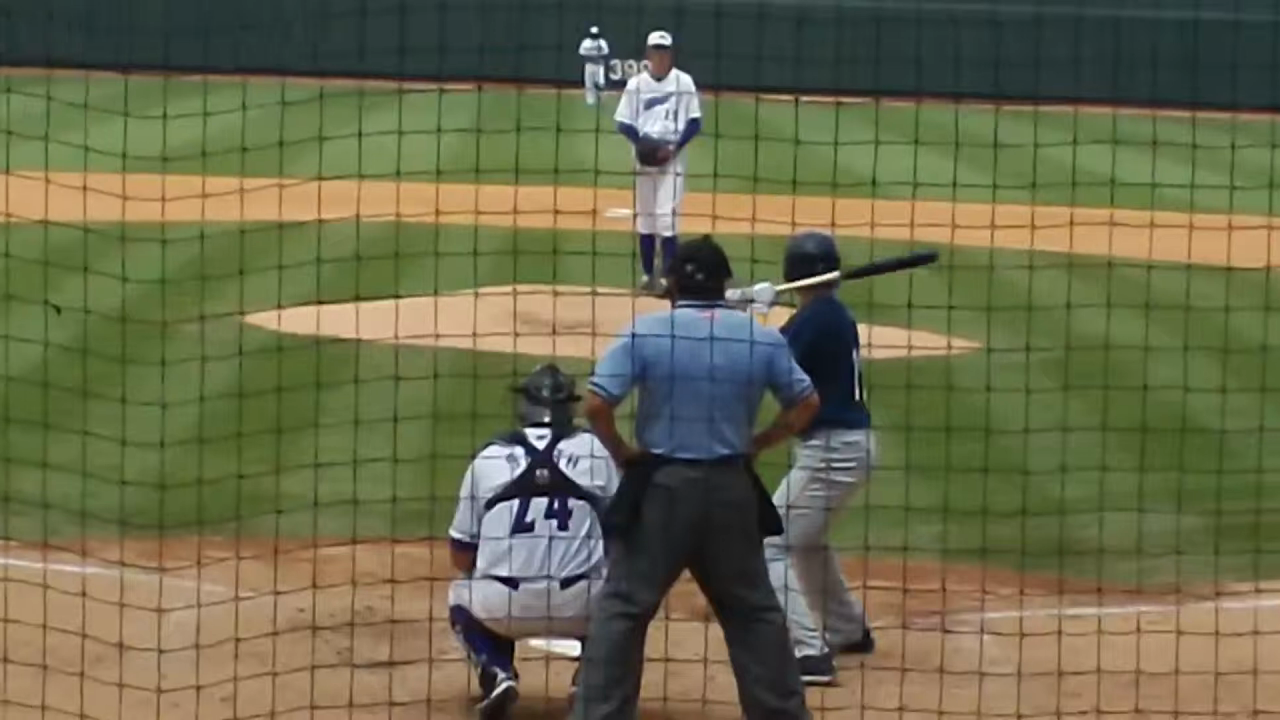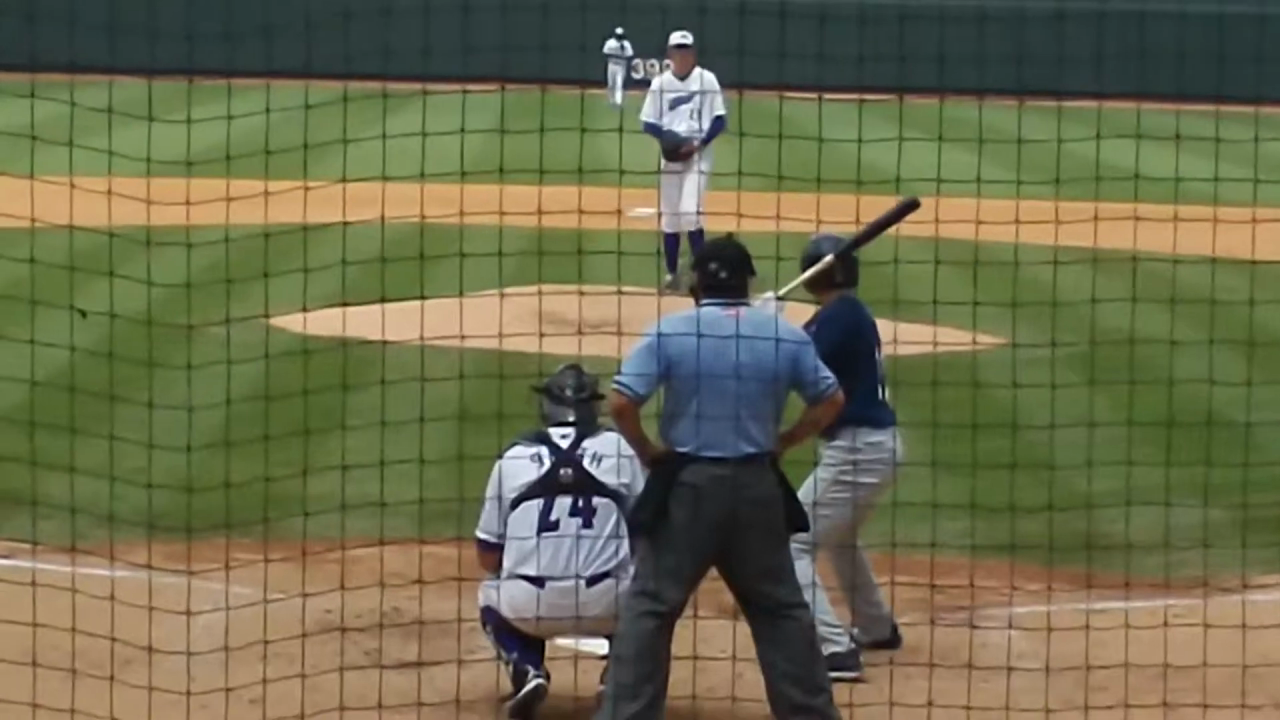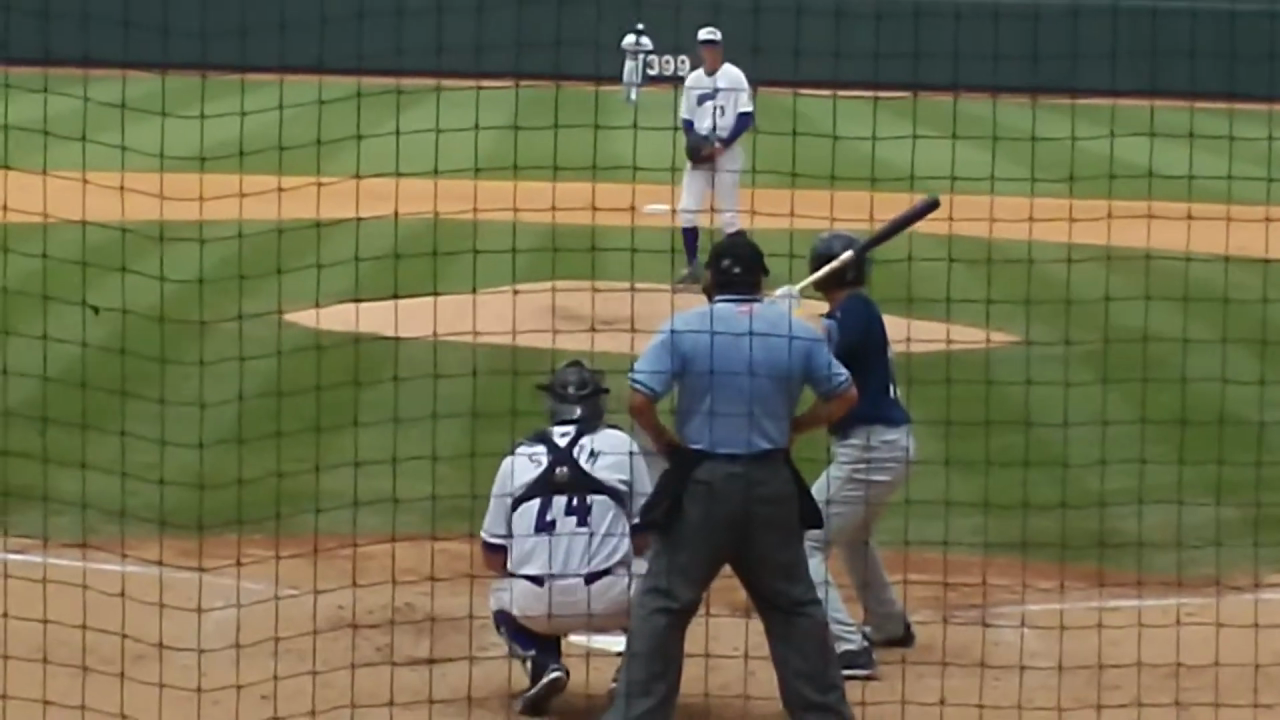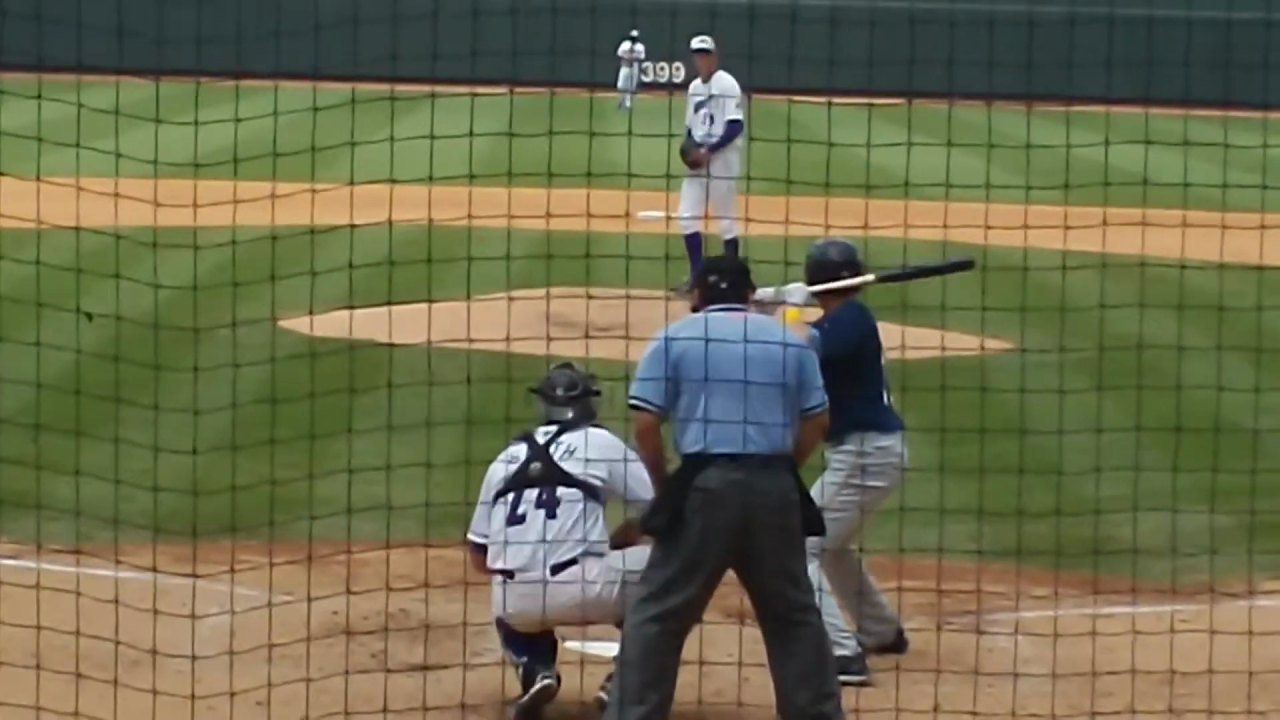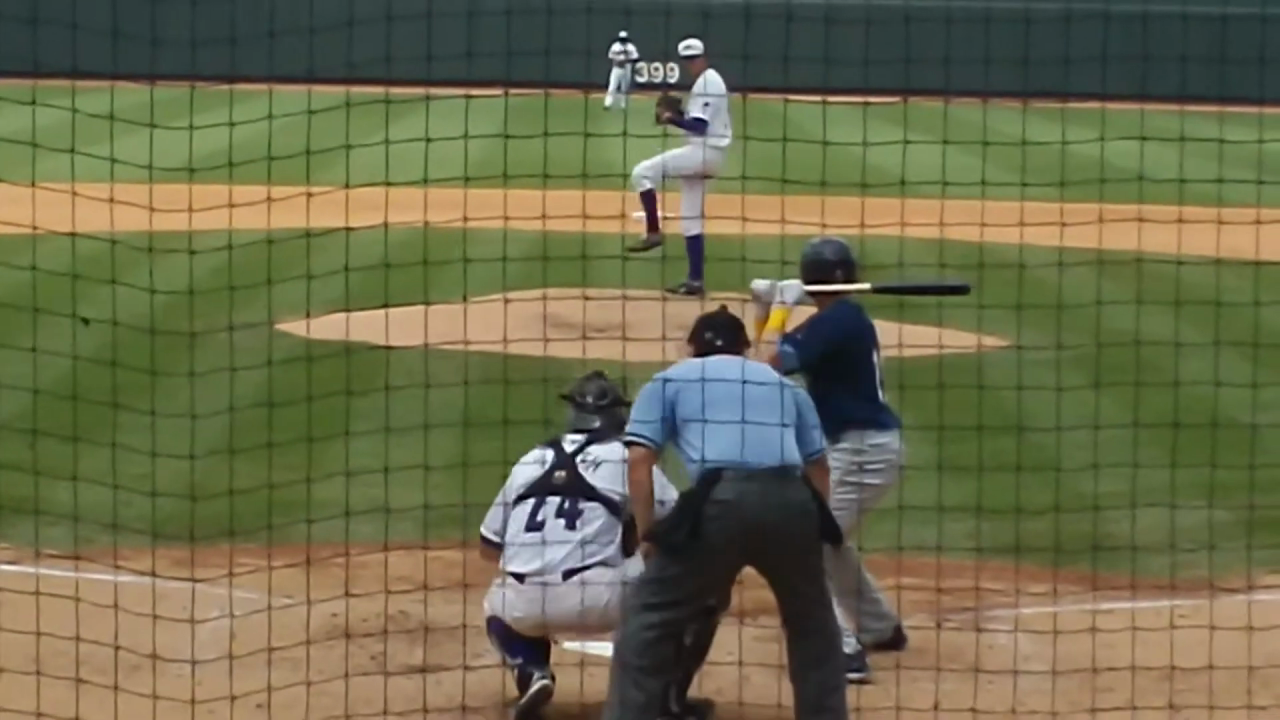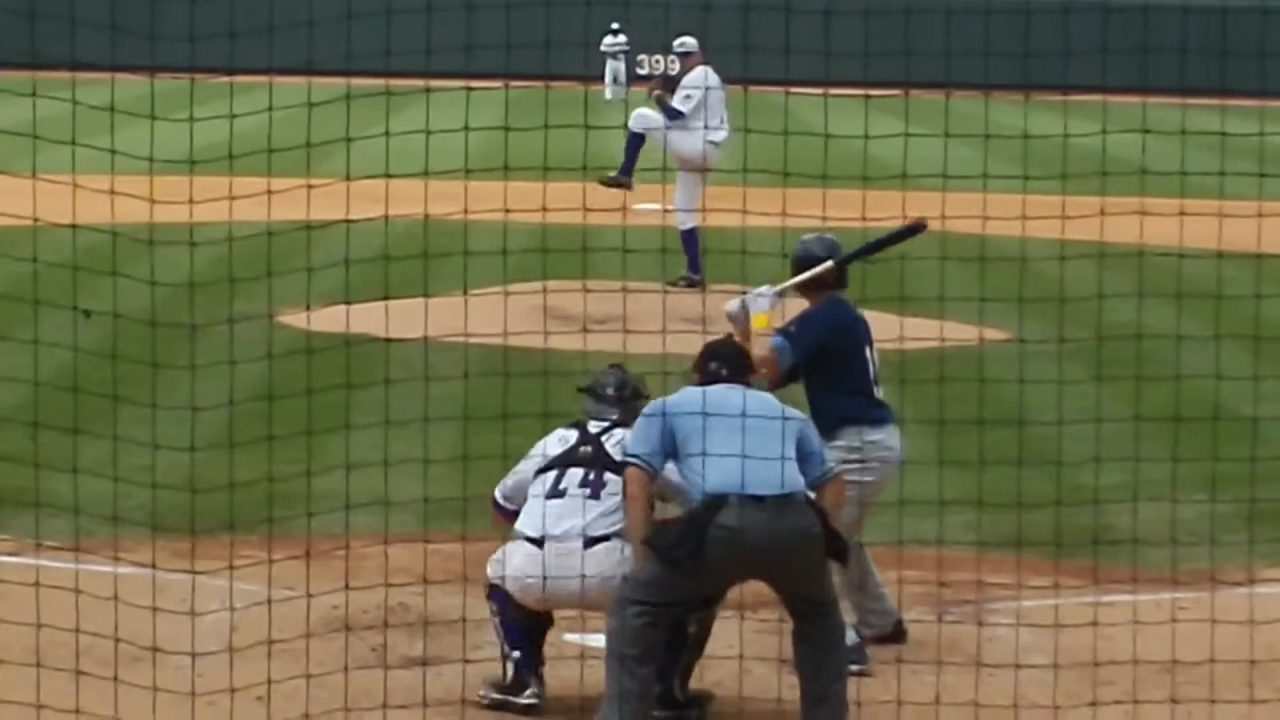
dt=0.4s
person 1, frame 1
left shoulder: (644, 333)
right shoulder: (762, 338)
left elbow: (595, 404)
right elbow: (806, 404)
left wrist: (622, 453)
right wrist: (756, 443)
left hip: (662, 485)
right hip: (731, 487)
left knee: (622, 607)
right knee: (755, 609)
person 1, frame 2
left shoulder: (669, 332)
right shoulder: (787, 335)
left elbow: (620, 403)
right elbow: (831, 400)
left wrist: (647, 451)
right wrist: (782, 442)
left hip: (688, 484)
right hip: (757, 485)
left knee: (649, 605)
right knee: (782, 606)
person 1, frame 3
left shoulder: (683, 328)
right shoulder: (801, 332)
left elbow: (638, 400)
right elbow: (844, 396)
left wrist: (666, 442)
left hip: (702, 481)
right hip: (771, 482)
left knee: (662, 602)
right knee: (795, 603)
person 1, frame 4
left shoulder: (674, 338)
right shoulder: (792, 342)
left elbow: (645, 422)
right elbow: (816, 422)
left wrist: (663, 484)
left hip: (706, 485)
right hip: (775, 487)
left knee: (658, 611)
right knee: (793, 612)
person 1, frame 5
left shoulder: (669, 379)
right shoulder: (784, 384)
left elbow: (639, 458)
right elbow: (817, 465)
left wrist: (649, 533)
right wrist: (808, 518)
left hip: (721, 500)
right hip: (790, 499)
left knee: (650, 610)
right knee: (812, 617)
person 1, frame 6
left shoulder: (667, 407)
right shoulder: (788, 413)
left elbow: (636, 480)
right elbow: (829, 486)
left wrist: (642, 562)
right wrist: (817, 544)
left hip: (725, 525)
right hip: (794, 525)
left knee: (635, 604)
right knee: (818, 613)
person 2, frame 1
left shoulder: (814, 317)
right shoulder: (835, 314)
left hip: (829, 449)
right hip: (849, 443)
left knee: (772, 546)
right knee: (807, 540)
left ankle: (811, 654)
right ankle: (850, 631)
person 2, frame 2
left shoulder: (836, 316)
right shoulder: (853, 314)
left hip: (854, 448)
right hip: (875, 442)
left knee: (792, 543)
right knee: (839, 537)
left ankle: (836, 651)
right ankle: (877, 628)
person 2, frame 3
left shoulder: (853, 311)
right shoulder: (858, 310)
left hip: (868, 446)
right hip: (885, 441)
left knee: (804, 541)
right knee: (852, 536)
left ankle: (849, 648)
right ankle: (889, 625)
person 2, frame 4
left shoulder: (845, 320)
right shoulder: (851, 318)
left wrist: (791, 306)
right wrist: (774, 307)
left hip: (862, 453)
right hip: (874, 447)
left knee: (799, 547)
right knee: (832, 542)
left ankle: (845, 655)
right ankle: (883, 631)
person 2, frame 5
left shoulder: (834, 321)
right shoulder: (848, 318)
left elbow: (768, 365)
right elbow: (780, 360)
left wrist: (779, 310)
right wrist: (768, 309)
left hip: (859, 451)
right hip: (869, 446)
left ankle: (845, 654)
right ankle: (881, 628)
person 2, frame 6
left shoulder: (823, 317)
right shoulder: (846, 317)
left elbow: (766, 362)
right elbow: (776, 377)
left wrist: (760, 314)
right wrist: (743, 325)
left hip: (856, 447)
right hip: (874, 440)
right knee: (837, 536)
left ankle: (843, 647)
right ankle: (882, 622)
person 3, frame 1
left shoulder: (489, 456)
right shoulder: (592, 450)
left elbow: (461, 557)
left hip: (501, 606)
right hip: (576, 605)
left knee: (461, 596)
left ankle: (497, 675)
person 3, frame 2
left shoulder: (514, 457)
right shoulder: (617, 448)
left elbow: (488, 558)
left hip: (529, 604)
right hip: (602, 603)
left knee: (492, 596)
left ankle: (528, 672)
person 3, frame 3
left shoulder: (518, 456)
right shoulder: (620, 444)
left elbow: (493, 558)
left hip: (533, 604)
right hip: (608, 599)
left knee: (503, 596)
left ankle: (544, 666)
person 3, frame 4
left shoulder: (506, 458)
right shoulder: (602, 442)
left elbow: (480, 557)
left hip: (517, 601)
right hip: (582, 589)
left ankle: (536, 671)
person 3, frame 5
left shoulder: (530, 460)
right shoulder: (623, 457)
left elbow: (490, 548)
right wrist: (634, 543)
left hip: (523, 606)
right hip: (593, 599)
left knee: (499, 605)
left ankle: (531, 672)
person 3, frame 6
left shoulder: (553, 440)
left elbow: (502, 510)
left hip: (530, 572)
right hip: (603, 571)
left knee: (500, 570)
left ankle: (522, 681)
right ankle: (668, 689)
person 4, frame 1
left shoulder: (684, 81)
right shoulder: (636, 83)
left elbow: (695, 122)
right elbow: (624, 123)
left wrist: (675, 147)
right wrist: (642, 143)
left hip: (672, 158)
left knee: (667, 217)
right knee: (645, 217)
left ankle: (668, 277)
right ankle: (648, 274)
person 4, frame 2
left shoulder: (707, 79)
right shoulder: (660, 83)
left elbow: (720, 119)
right elbow: (648, 123)
left wrist: (700, 143)
left hip: (698, 155)
left knee: (689, 212)
right knee: (669, 216)
right ankle: (672, 273)
person 4, frame 3
left shoulder: (734, 76)
right shoulder: (693, 79)
left elbow: (746, 117)
right elbow: (686, 119)
left wrist: (723, 144)
left hip: (728, 153)
left knee: (727, 214)
right knee: (686, 210)
right ankle: (692, 267)
person 4, frame 4
left shoulder: (727, 83)
right shoulder: (694, 87)
left elbow: (736, 127)
left wrist: (710, 150)
left hip: (722, 158)
right hip: (699, 159)
left knee: (726, 221)
right knee: (687, 216)
right ankle: (696, 276)
person 4, frame 5
left shoulder: (708, 82)
right shoulder: (707, 81)
left elbow: (698, 125)
left wrist: (672, 119)
right wrist: (675, 118)
left hip: (705, 152)
right hip: (705, 153)
left knee: (642, 172)
right knee: (691, 217)
left ankle: (654, 232)
right ankle: (695, 279)
person 4, frame 6
left shoulder: (695, 78)
right shoulder: (711, 78)
left elbow: (674, 114)
left wrist: (659, 98)
right wrist: (667, 98)
left hip: (697, 146)
right hip: (707, 151)
left knee: (641, 117)
right knee: (685, 212)
left ankle: (623, 176)
right ankle: (694, 273)
